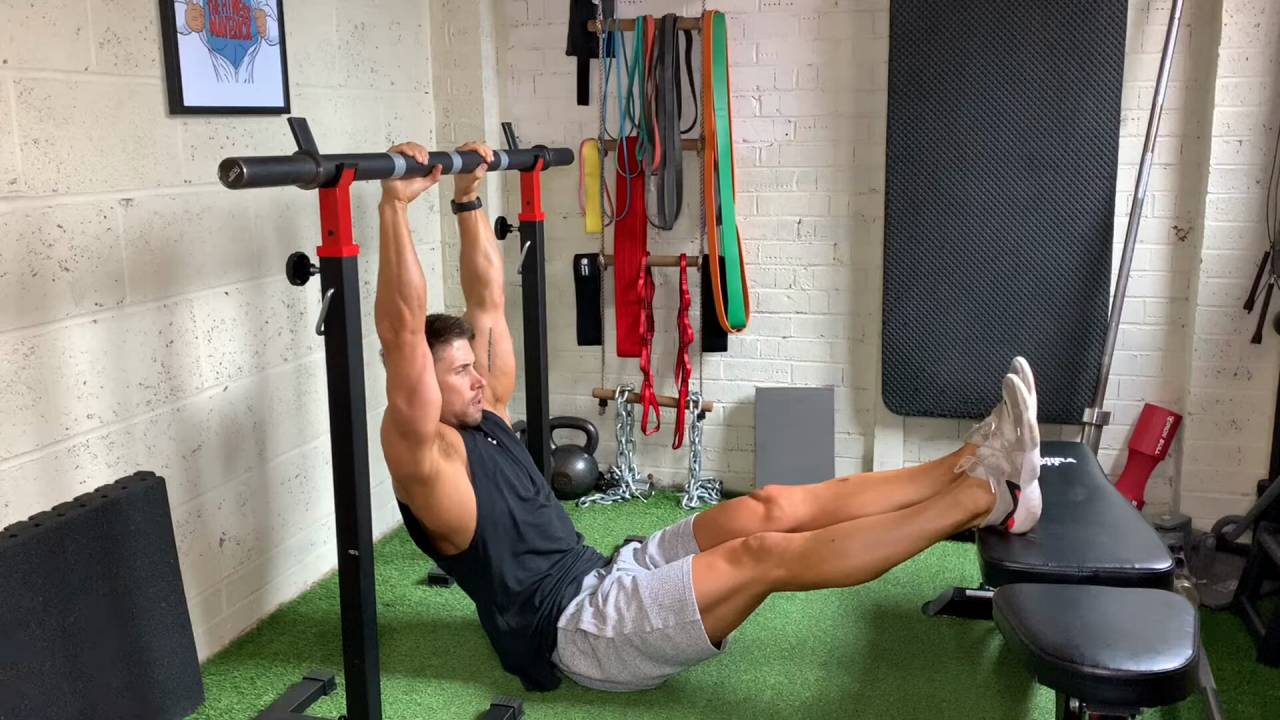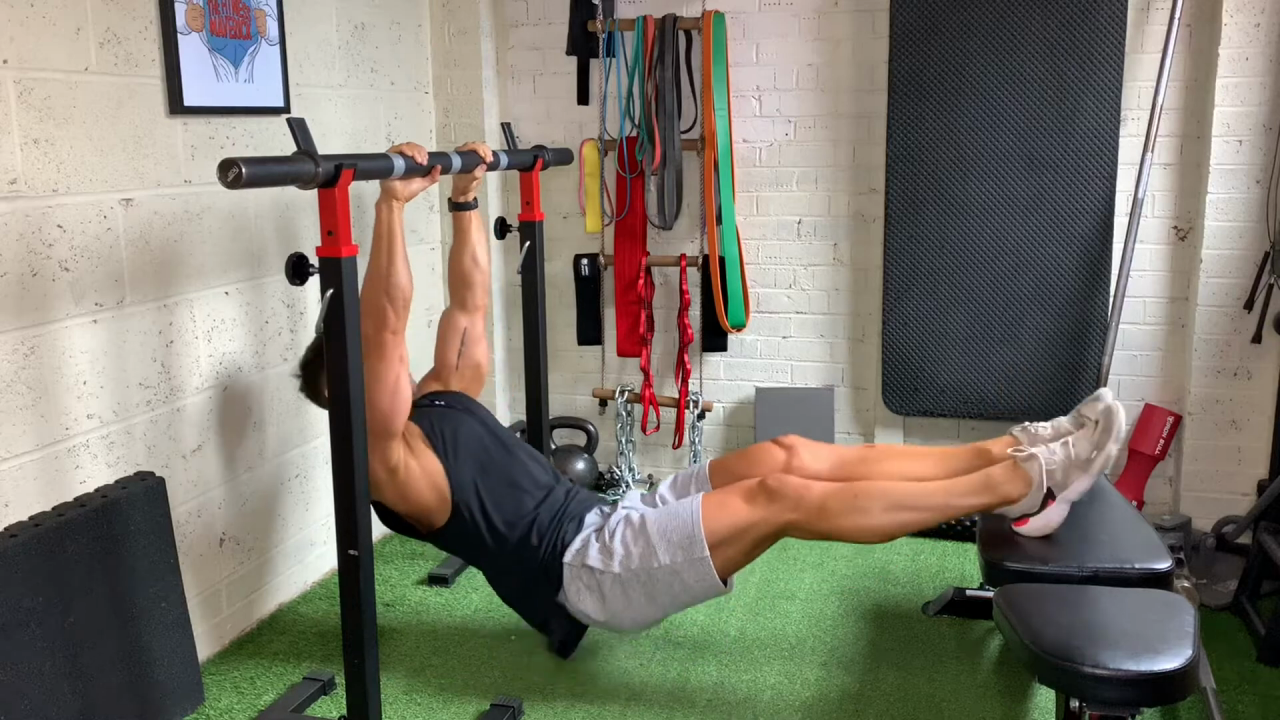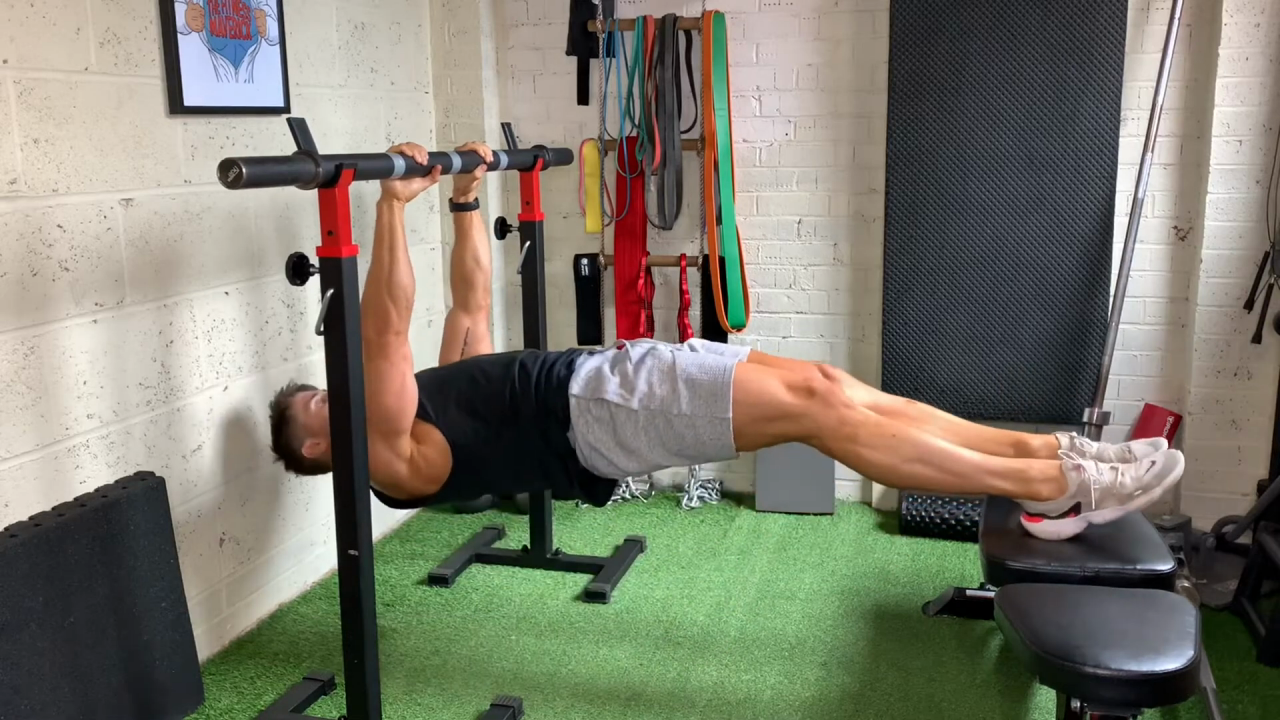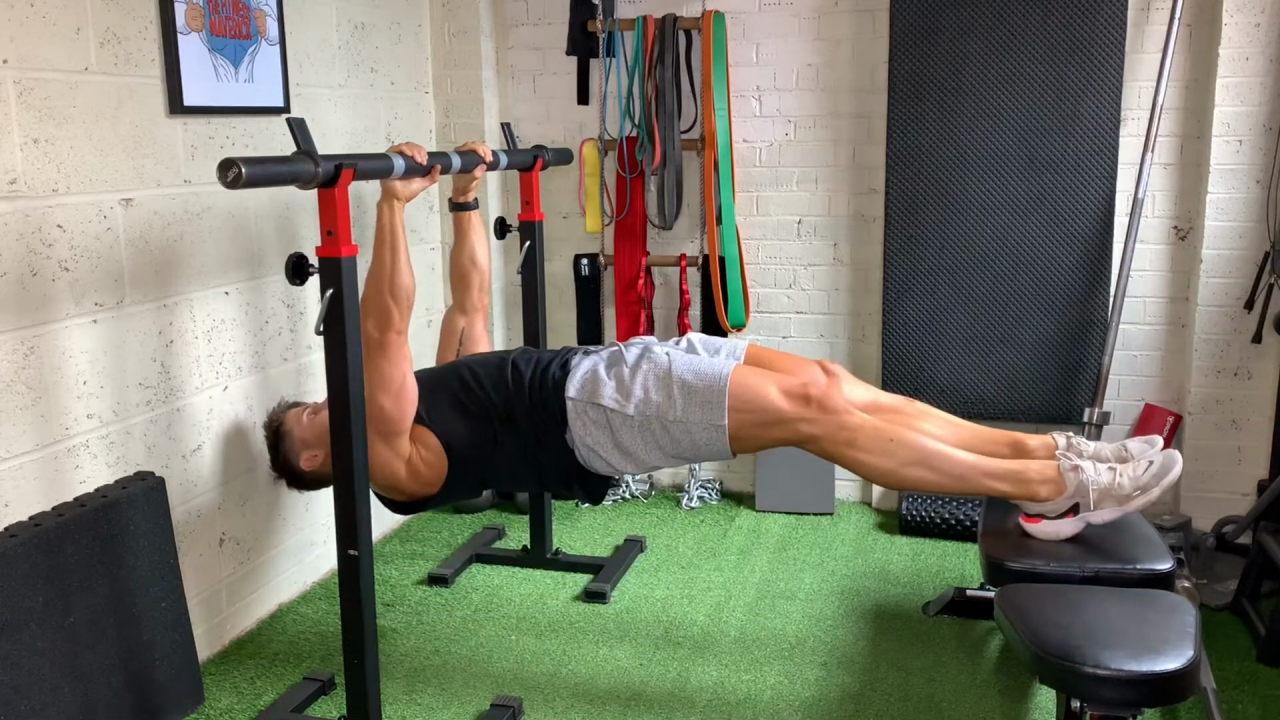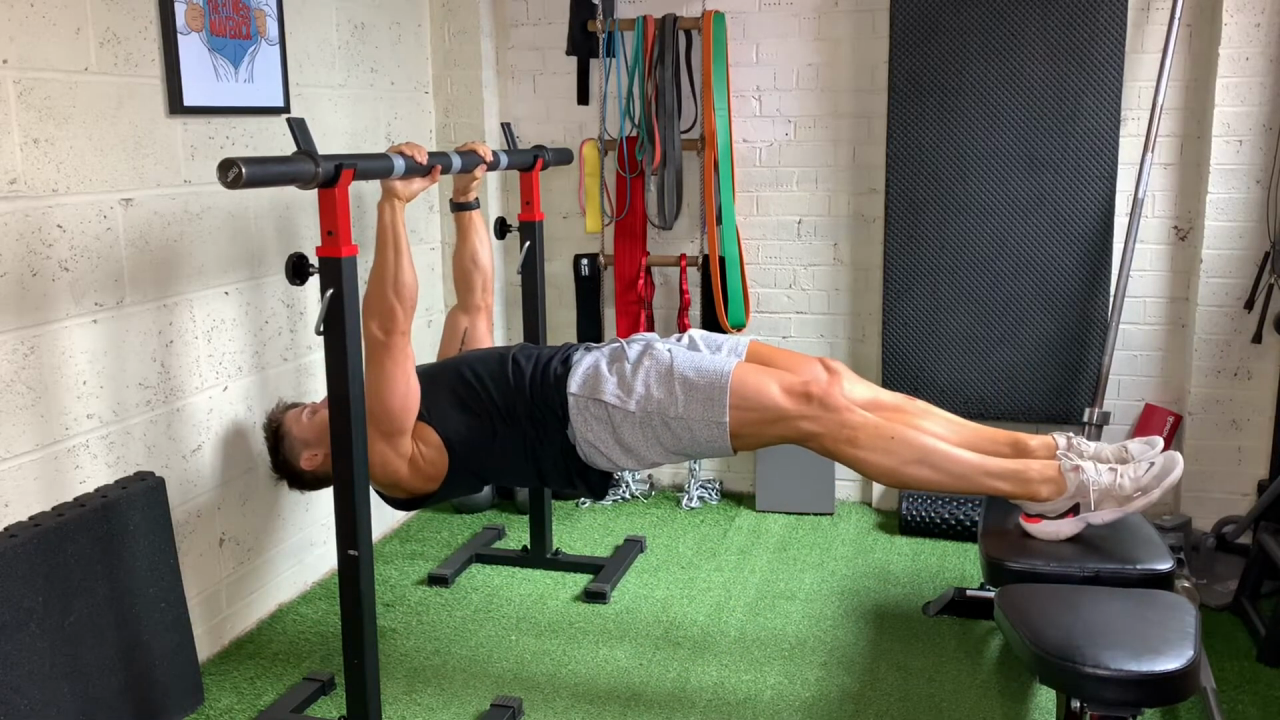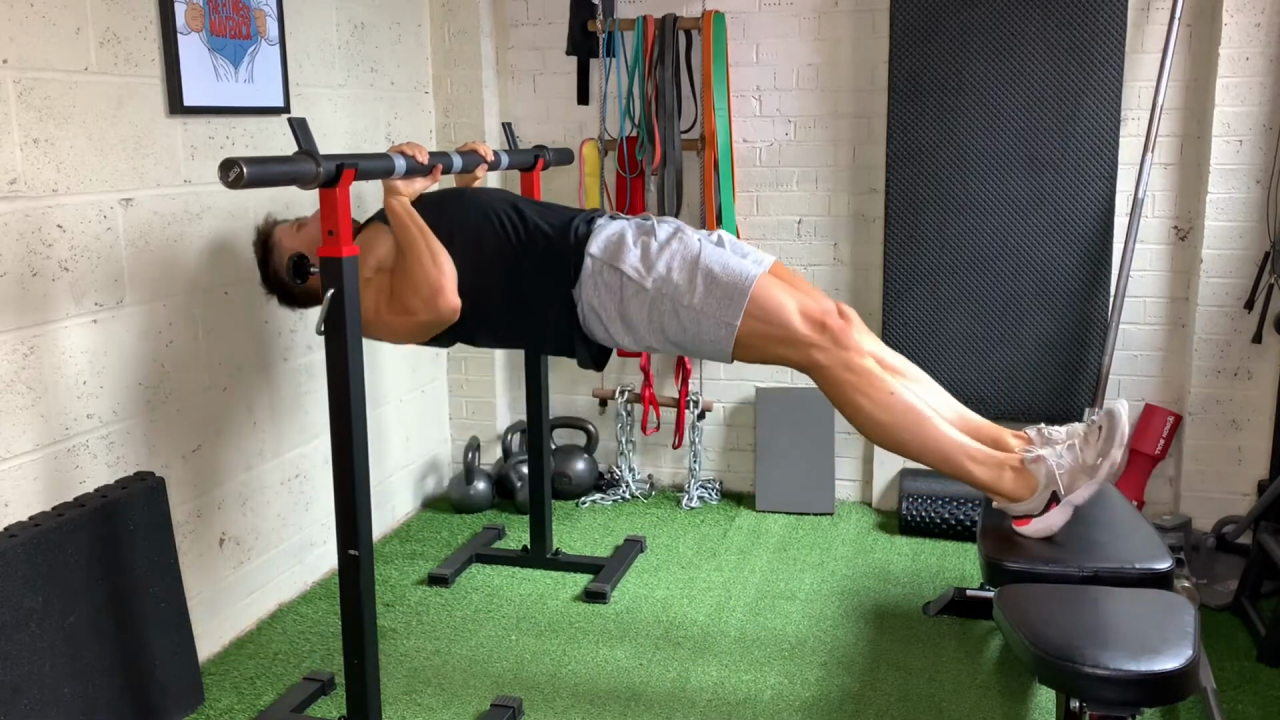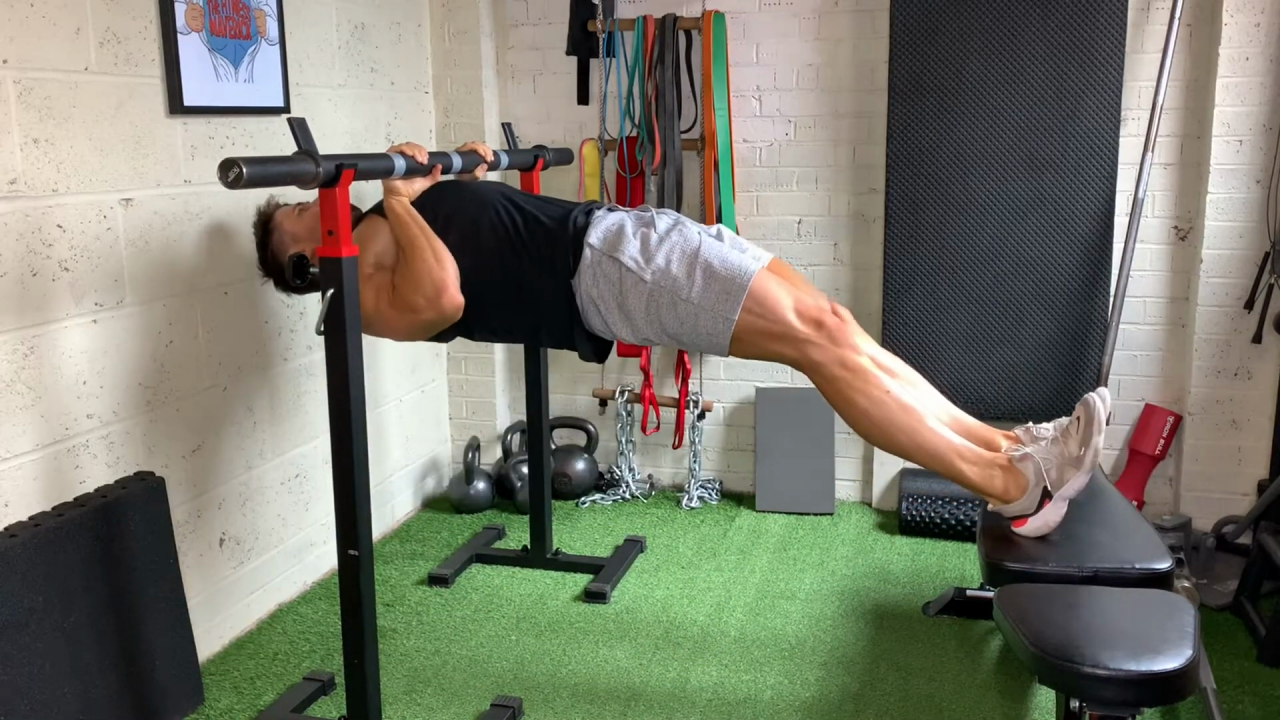
dt=0.7s
person 1, frame 1
left shoulder: (483, 415)
right shoulder: (424, 455)
left elbow: (486, 309)
right elbow: (402, 334)
left wrist: (468, 199)
right wrist: (395, 206)
left hip: (603, 583)
right hip: (579, 630)
left knee: (769, 510)
right knee: (767, 555)
left ankle: (972, 464)
right ankle: (989, 494)
person 1, frame 2
left shoulder: (443, 397)
right shoulder: (391, 453)
left elbow: (469, 307)
right elbow: (381, 329)
left wrist: (466, 200)
right wrist: (392, 205)
left hip: (605, 527)
right hip: (582, 568)
left knee: (787, 457)
right knee: (776, 494)
left ankle: (1010, 454)
right ankle: (1021, 485)
person 1, frame 3
left shoulder: (433, 400)
right shoulder: (394, 458)
left elbow: (470, 307)
right elbow: (384, 330)
left wrist: (464, 199)
right wrist: (390, 204)
left hip: (614, 375)
right hip: (603, 406)
left knee: (830, 386)
right knee: (816, 408)
left ankle: (1046, 454)
right ankle: (1060, 489)
person 1, frame 4
left shoulder: (432, 403)
right shoulder: (392, 458)
left elbow: (469, 307)
right elbow: (383, 328)
left wrist: (465, 198)
right wrist: (391, 203)
left hip: (609, 369)
right hip: (596, 407)
left knee: (826, 383)
right knee: (810, 409)
left ankle: (1043, 452)
right ankle: (1053, 486)
person 1, frame 5
left shoulder: (432, 389)
right shoulder: (392, 456)
left elbow: (473, 304)
right elbow: (386, 323)
left wrist: (467, 198)
right wrist: (391, 205)
left hip: (611, 365)
right hip: (598, 404)
left knee: (828, 381)
right knee: (814, 407)
left ankle: (1043, 450)
right ankle: (1057, 487)
person 1, frame 6
left shoulder: (385, 240)
right shoulder: (367, 294)
right elbow: (441, 299)
left wrist: (470, 186)
right wrist: (399, 198)
left hip: (617, 244)
right hip: (601, 279)
left knee: (833, 325)
right knee: (822, 339)
left ankle: (1012, 445)
right ankle: (1023, 485)
person 1, frame 7
left shoulder: (388, 234)
right shoulder: (373, 293)
right elbow: (443, 295)
left wrist: (472, 178)
right wrist: (396, 198)
left hip: (619, 232)
right hip: (602, 271)
left knee: (827, 326)
right knee: (816, 336)
left ankle: (1005, 443)
right ankle: (1015, 485)
